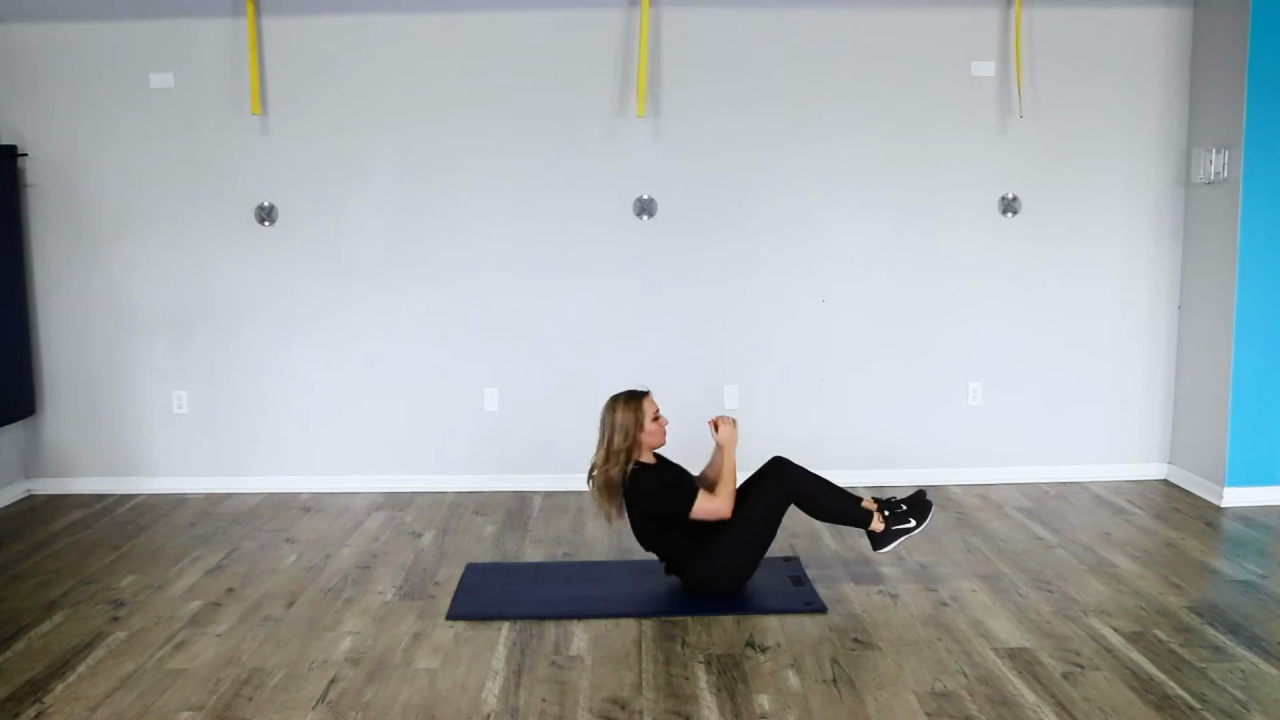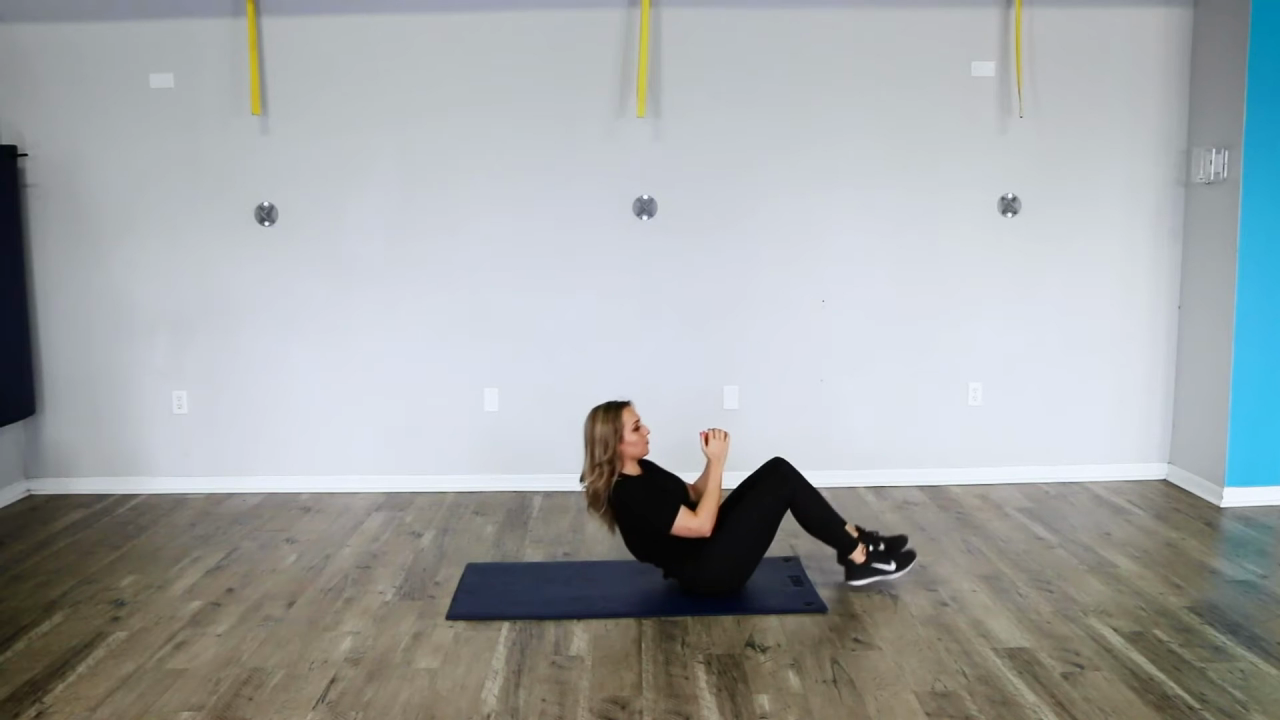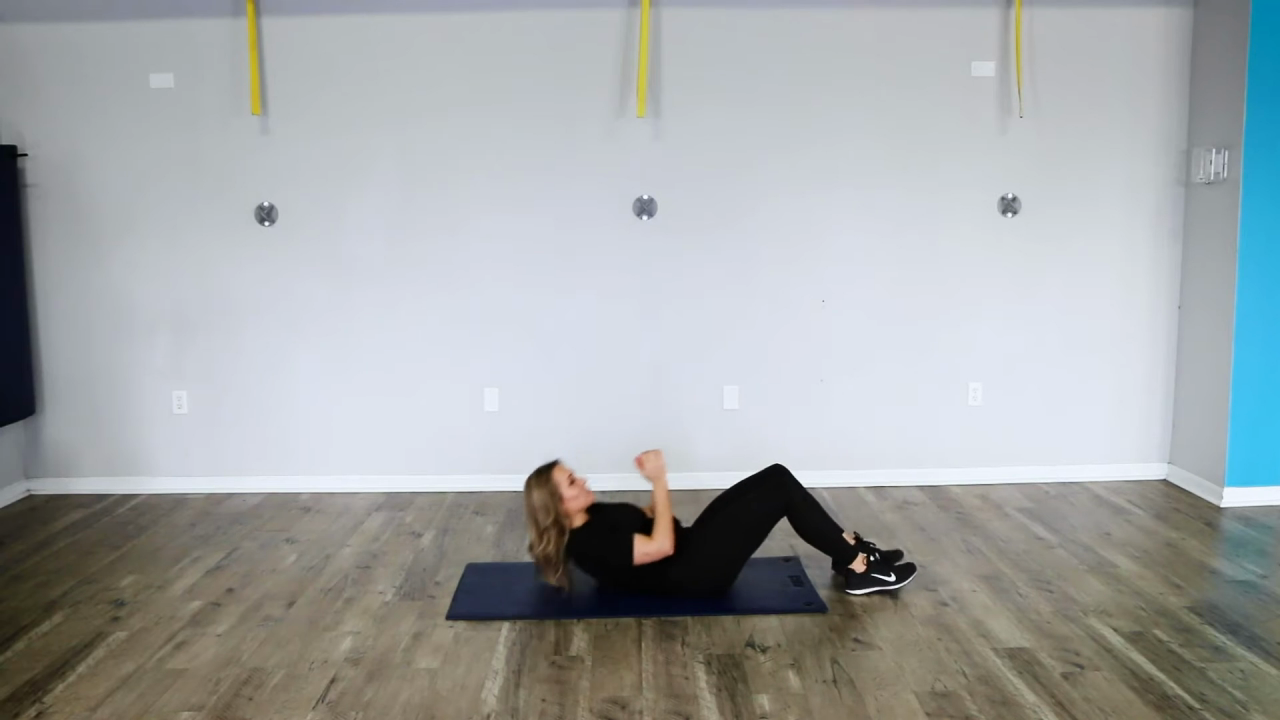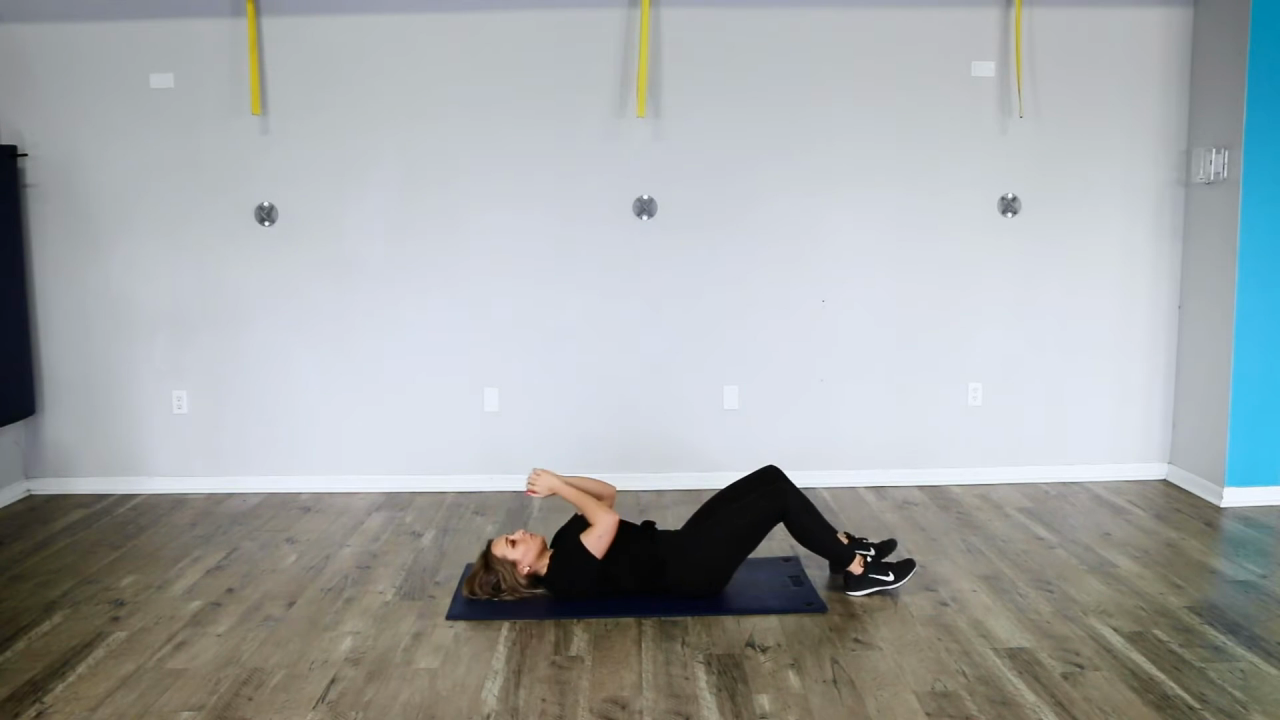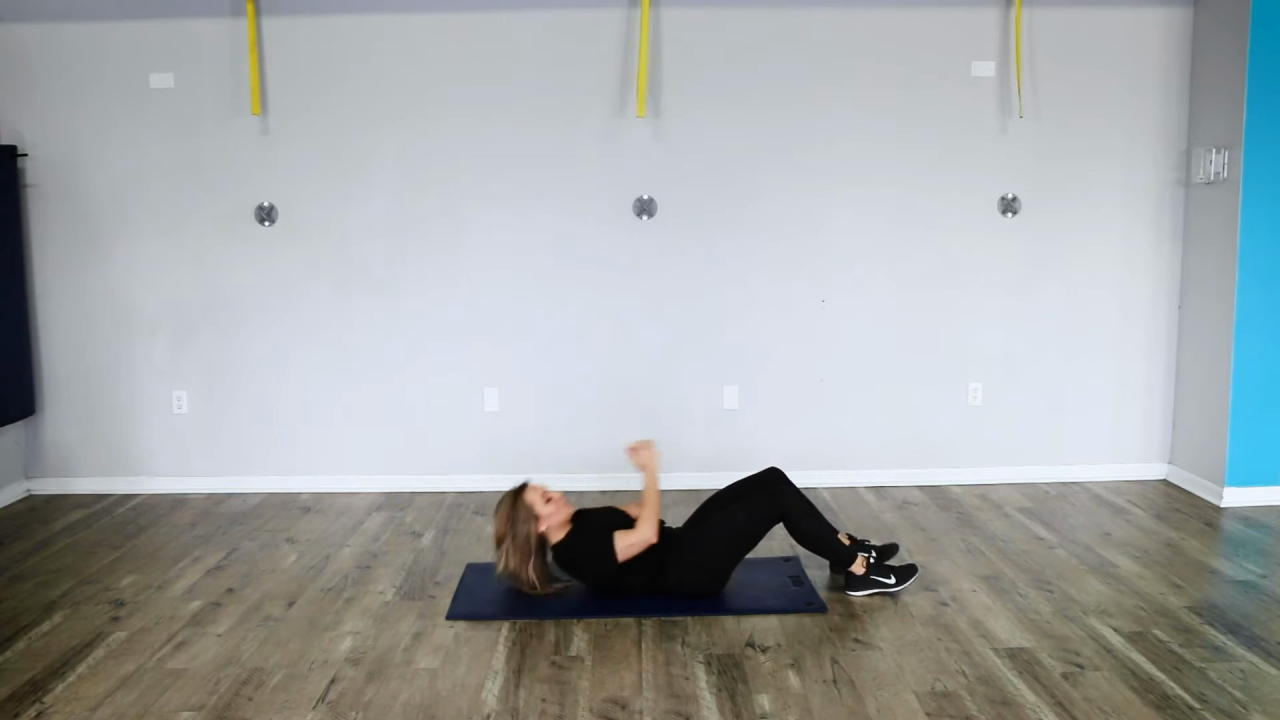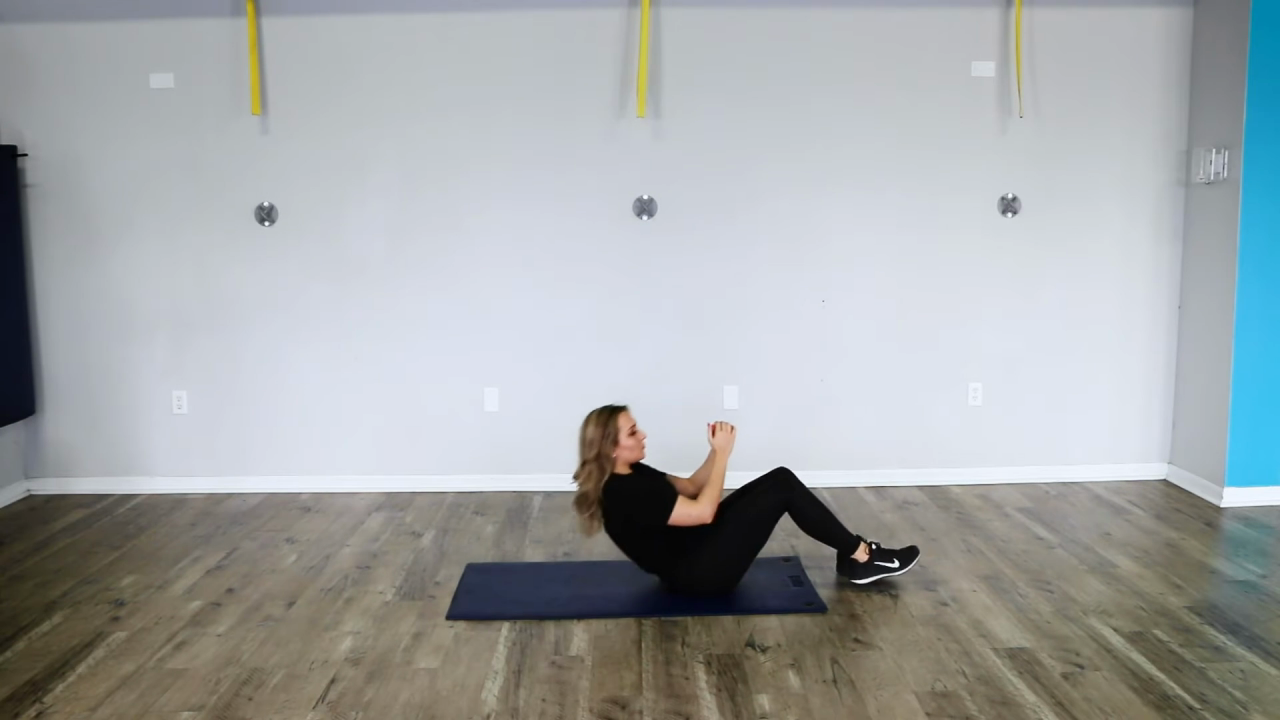
dt=0.5s
person 1, frame 1
left shoulder: (650, 464)
right shoulder: (645, 484)
left elbow: (701, 488)
right elbow: (723, 506)
left wrist: (720, 448)
right wrist: (728, 447)
left hip: (712, 546)
right hip: (712, 570)
left knee: (778, 468)
right knee: (784, 481)
left ankle: (875, 508)
right ankle: (881, 526)
person 1, frame 2
left shoulder: (642, 470)
right shoulder: (630, 495)
left elbow: (693, 496)
right elbow: (701, 525)
left wrist: (712, 461)
right wrist: (717, 462)
left hip: (709, 548)
right hip: (709, 570)
left knee: (778, 469)
right knee: (785, 484)
left ankle: (855, 539)
right ankle: (860, 559)
person 1, frame 3
left shoulder: (591, 517)
right shoulder: (589, 543)
right elbow: (663, 546)
left wrist: (654, 480)
right wrist: (659, 480)
left hip: (693, 548)
right hip: (697, 570)
left knee: (777, 476)
right knee: (783, 492)
left ankle: (851, 548)
right ankle: (860, 571)
person 1, frame 4
left shoulder: (561, 544)
right shoulder: (566, 575)
left elbow: (608, 496)
right elbow: (609, 521)
left wrist: (560, 482)
right wrist: (558, 487)
left hip: (678, 547)
right hip: (689, 570)
left knee: (771, 477)
right knee: (779, 498)
left ankle: (846, 548)
right ankle: (859, 571)
person 1, frame 5
left shoulder: (577, 525)
right shoulder: (576, 549)
left elbow: (638, 513)
right elbow: (646, 534)
left wrist: (648, 473)
right wrist: (649, 472)
left hip: (681, 547)
right hip: (688, 571)
left knee: (772, 479)
right knee: (778, 498)
left ankle: (847, 547)
right ankle: (861, 572)
person 1, frame 6
left shoulder: (630, 475)
right shoulder: (626, 495)
left elbow: (690, 488)
right elbow: (704, 511)
left wrist: (715, 451)
right wrist: (722, 453)
left hip: (700, 547)
right hip: (700, 572)
left knee: (781, 477)
right knee: (783, 490)
left ankle: (854, 554)
right ankle: (862, 560)
